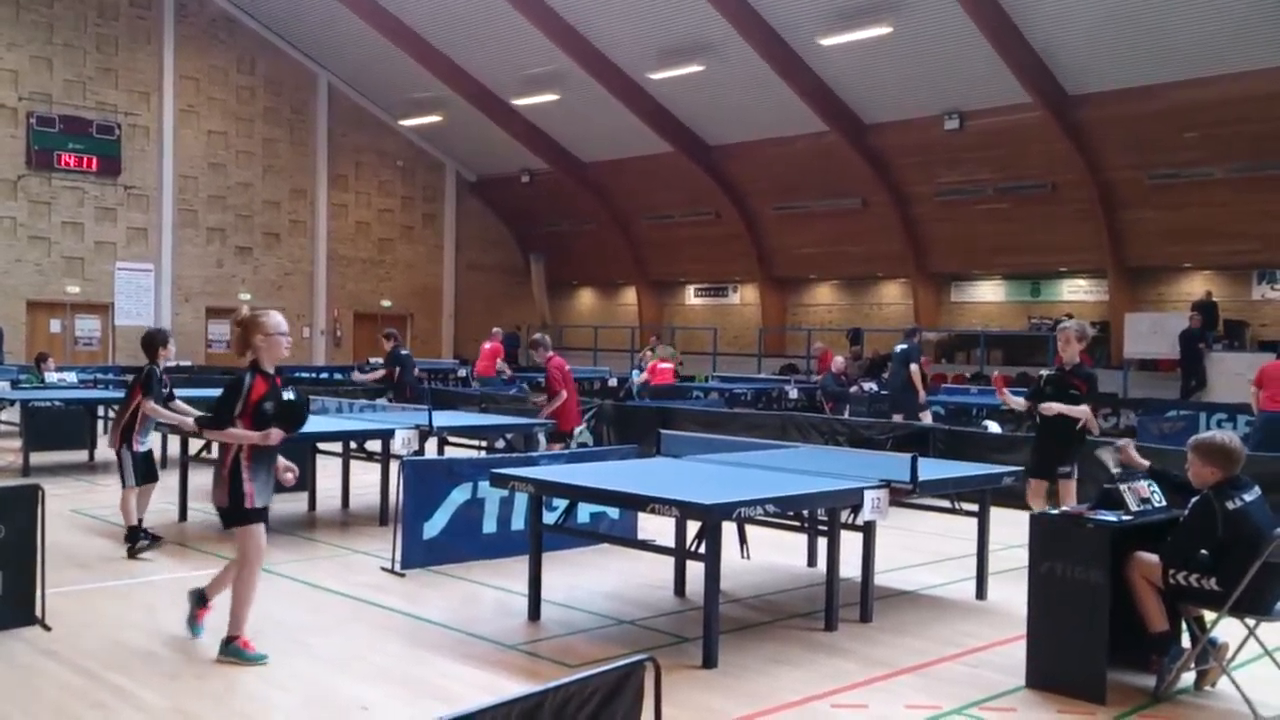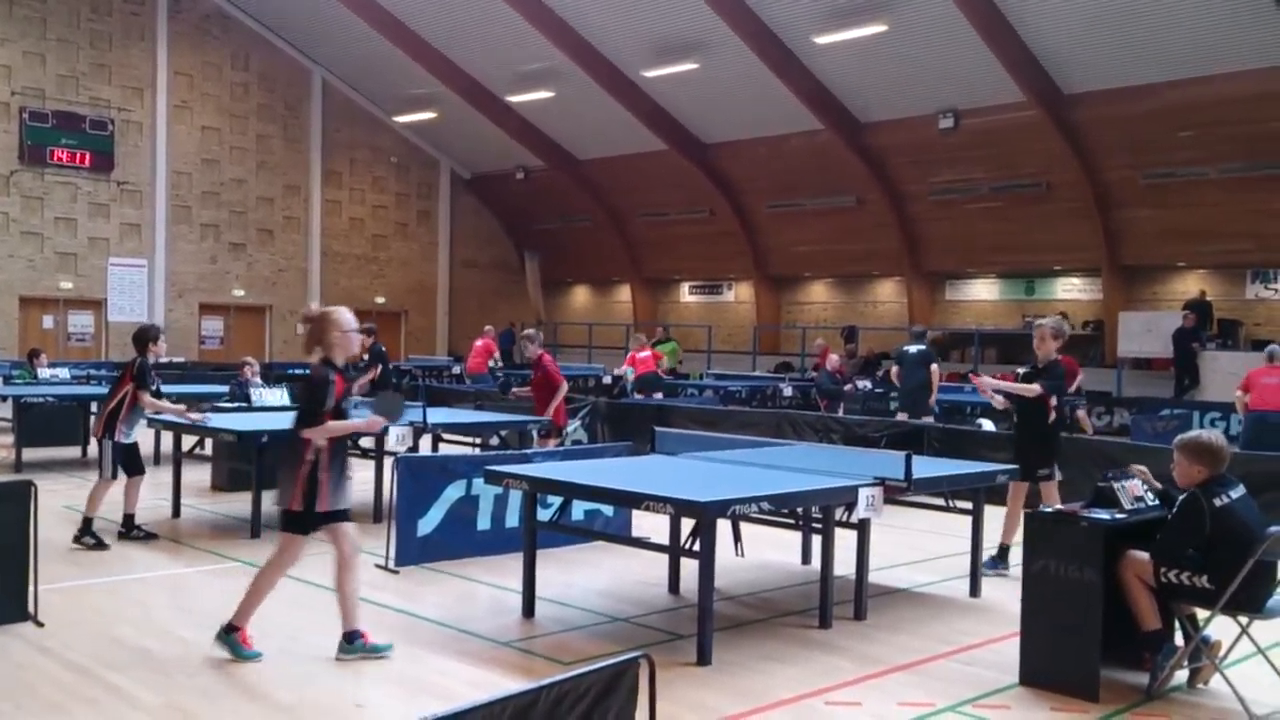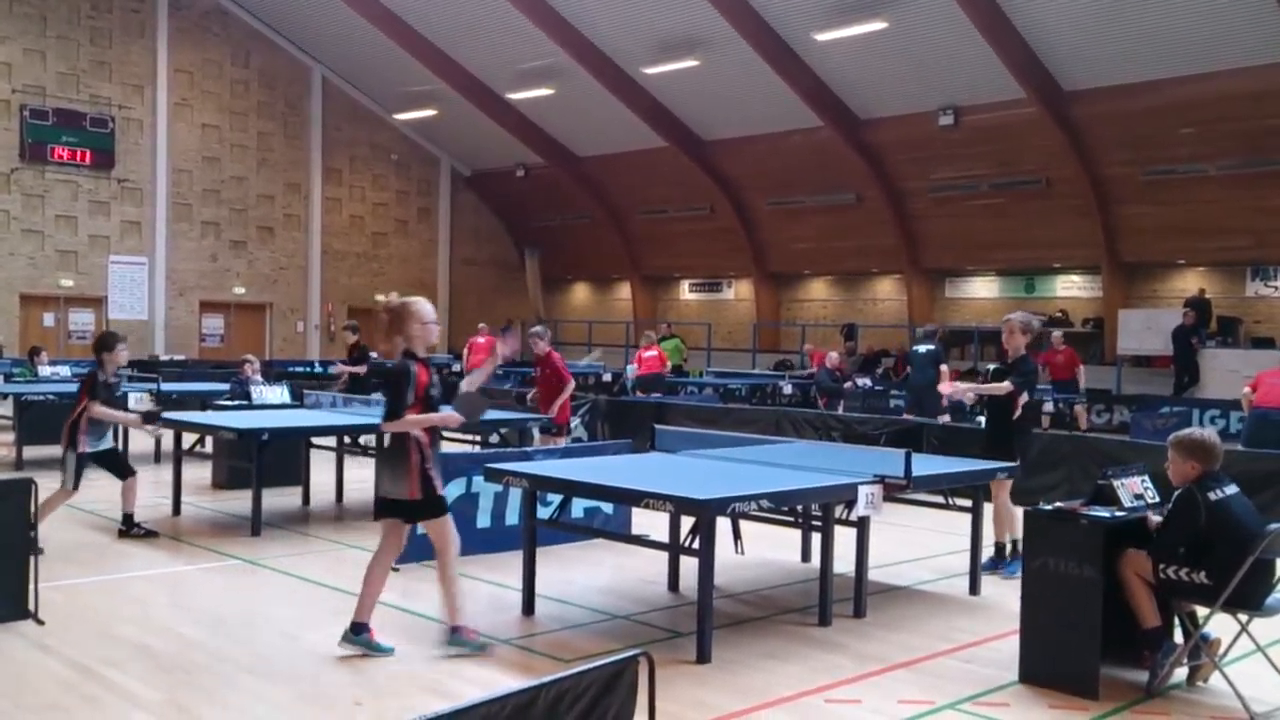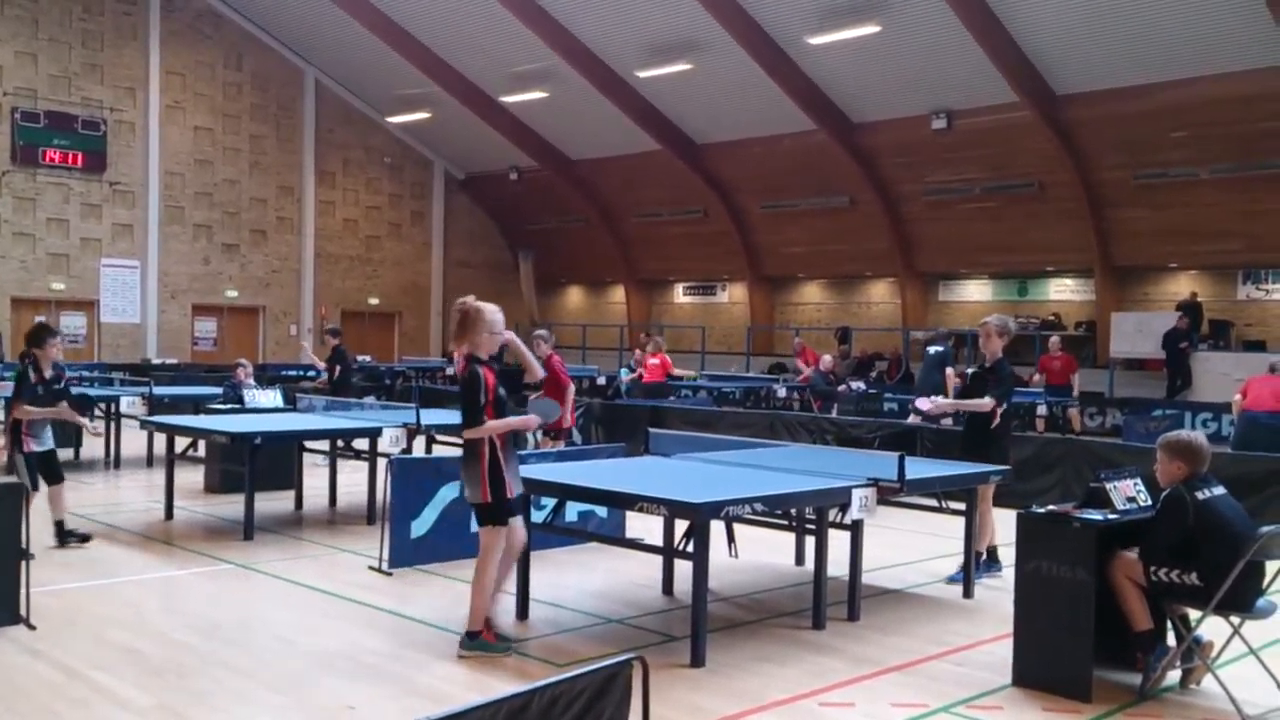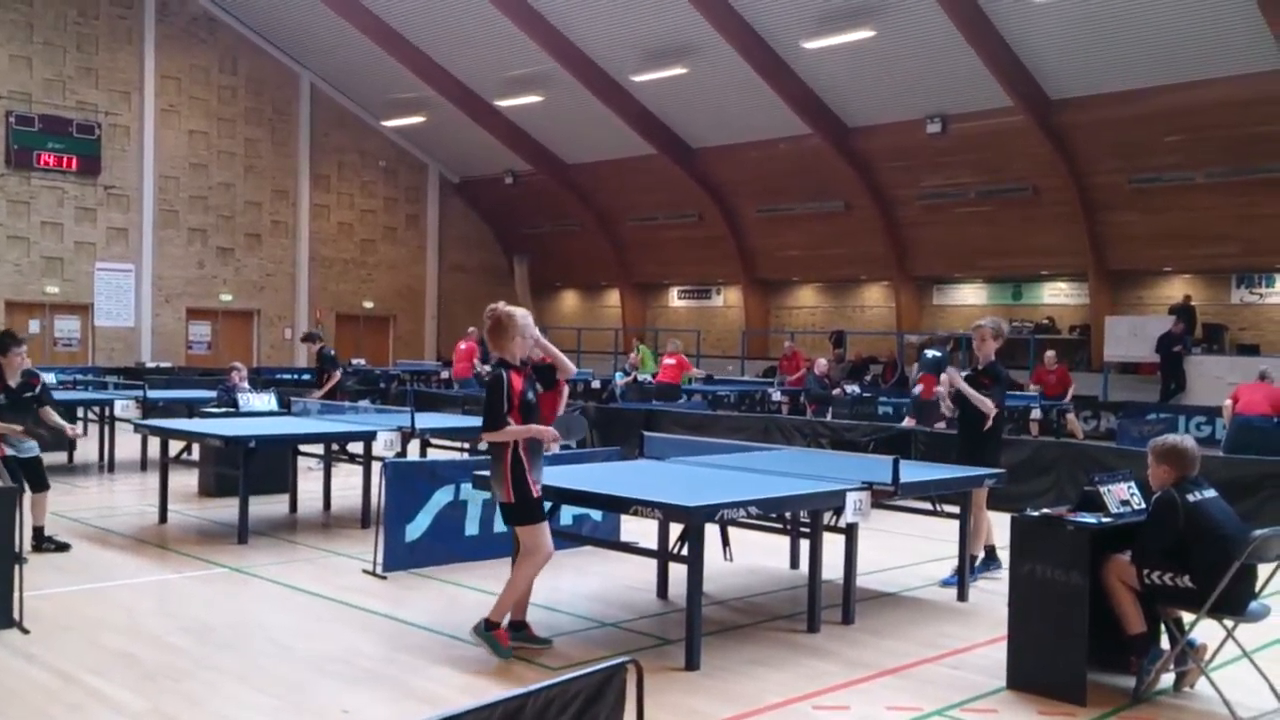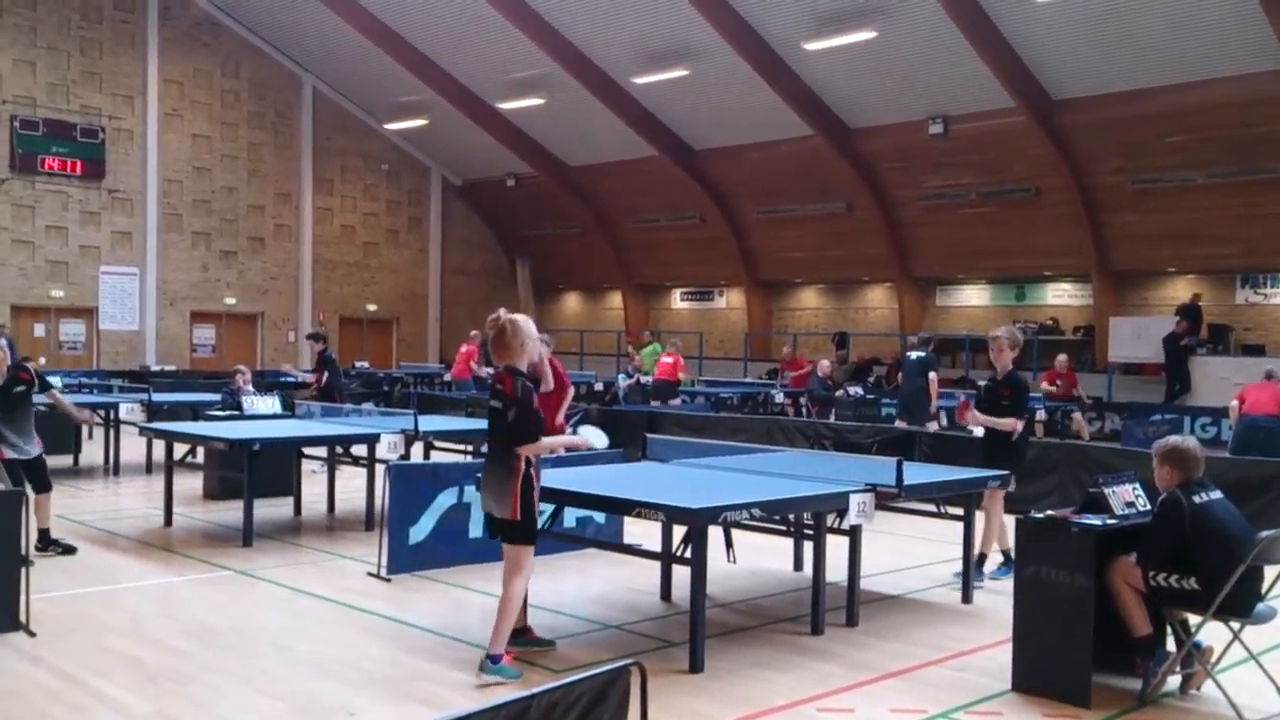
dt=0.4s
person 1, frame 1
left shoulder: (273, 382)
right shoulder: (244, 382)
right elbow: (211, 429)
left wrist: (277, 460)
right wrist: (258, 437)
left hip: (259, 480)
right hip: (237, 479)
left knee: (248, 555)
right knee: (254, 554)
left ankle: (203, 597)
right ankle: (234, 640)
person 1, frame 2
left shoulder: (337, 376)
right shoulder: (322, 378)
right elbow: (309, 429)
right wrist: (360, 425)
left hip: (328, 482)
right hip: (308, 480)
left knee: (349, 551)
right knee: (286, 558)
left ankle: (352, 637)
right ankle: (234, 629)
person 1, frame 3
left shoulder: (422, 367)
right shoulder: (405, 370)
right elbow: (391, 423)
left wrist: (490, 364)
right wrist: (438, 418)
left hip: (403, 469)
right hip: (413, 470)
left knee: (390, 548)
right knee: (449, 545)
left ankle: (359, 629)
right ankle: (456, 629)
person 1, frame 4
left shoulder: (489, 369)
right shoulder: (474, 374)
left elbow: (535, 375)
right elbow: (470, 430)
left wrist: (516, 343)
right wrist: (517, 422)
left hip: (500, 470)
right hip: (487, 471)
left knee: (514, 542)
right knee: (493, 551)
left ankle: (483, 619)
right ankle: (474, 635)
person 1, frame 5
left shoulder: (526, 372)
right shoulder: (500, 378)
left elbow: (568, 371)
right elbow: (489, 432)
left wrist: (542, 344)
right wrist: (534, 430)
left hip: (527, 471)
right hip: (513, 473)
left knee: (529, 550)
right knee: (541, 549)
left ankle: (517, 624)
right ankle: (491, 623)
person 1, frame 6
left shoulder: (501, 381)
right shoulder: (522, 388)
right elbow: (528, 445)
left wrist: (542, 360)
right wrist: (566, 440)
left hip: (493, 484)
right hip: (515, 486)
left knee: (514, 564)
right knee: (519, 571)
left ankle: (519, 630)
right ankle: (494, 658)
person 2, frame 1
left shoulder: (1208, 504)
right shoulder: (1246, 487)
left elbow: (1171, 555)
right elbow: (1183, 485)
right wrist: (1141, 464)
left hip: (1239, 591)
left knee: (1137, 564)
right knee: (1180, 569)
left ankle: (1169, 653)
right ankle: (1204, 646)
person 2, frame 2
left shoulder: (1196, 501)
right shoulder: (1230, 486)
left elbow: (1162, 553)
right wrist: (1154, 485)
left hip: (1231, 588)
right hip: (1256, 584)
left knee: (1130, 563)
right knee: (1171, 568)
left ankle: (1162, 651)
right ankle: (1198, 644)
person 2, frame 3
left shoulder: (1189, 496)
right shoulder: (1224, 486)
left elbow: (1159, 551)
left wrist: (1157, 527)
right wrist: (1165, 525)
left hip: (1230, 585)
right hip: (1255, 582)
left knee: (1129, 561)
right knee: (1170, 567)
left ankle: (1161, 649)
right ankle: (1197, 642)
person 2, frame 4
left shoulder: (1177, 496)
right shoulder: (1214, 489)
left elbow: (1150, 553)
left wrist: (1136, 552)
right wrist: (1145, 550)
left hip: (1220, 586)
right hip: (1245, 584)
left knee: (1120, 564)
right knee: (1161, 570)
left ankle: (1153, 653)
right ankle: (1190, 646)
person 2, frame 5
left shoulder: (1168, 499)
right shoulder: (1205, 491)
left elbow: (1142, 556)
left wrist: (1127, 557)
right wrist: (1136, 557)
left hip: (1213, 589)
right hip: (1238, 587)
left knee: (1113, 568)
right knee: (1155, 573)
left ankle: (1147, 656)
right ankle: (1183, 649)
person 2, frame 6
left shoulder: (1174, 500)
right shoulder: (1211, 492)
left elbow: (1148, 557)
left wrist: (1133, 558)
right wrist: (1140, 559)
left hip: (1219, 592)
right hip: (1244, 589)
left knee: (1119, 570)
right knee: (1160, 575)
left ankle: (1153, 658)
right ankle: (1189, 651)
person 3, frame 1
left shoulder: (1087, 377)
right shoulder: (1047, 376)
left elbow: (1086, 411)
right elbow: (1026, 404)
left wrist: (1060, 407)
right wrist: (1009, 399)
left hip: (1069, 444)
right hip: (1043, 442)
left knee: (1067, 500)
right knee: (1034, 496)
person 3, frame 2
left shoulder: (1058, 372)
right shoulder: (1024, 371)
left elbow: (1034, 390)
right elbow: (1005, 403)
left wrist: (997, 383)
right wrist: (990, 394)
left hip: (1045, 444)
right hip: (1022, 442)
left knee: (1050, 502)
right knee: (1014, 499)
right ankle: (1001, 557)
person 3, frame 3
left shoulder: (1028, 368)
right shoulder: (996, 367)
left elbow: (1005, 388)
right elbow: (975, 398)
left wrist: (968, 386)
right wrist: (961, 392)
left hip: (1013, 440)
right hip: (992, 437)
left knee: (1001, 496)
right knee: (997, 497)
left ankle: (1016, 552)
right ankle: (1000, 554)
person 3, frame 4
left shoulder: (1005, 373)
right shoulder: (975, 371)
left elbow: (987, 404)
right elbow: (962, 404)
left wrist: (951, 403)
right wrist: (944, 404)
left hip: (992, 446)
right hip: (972, 442)
left knee: (984, 502)
right knee: (982, 502)
left ankle: (975, 562)
right ankle: (992, 559)
person 3, frame 5
left shoulder: (999, 375)
right shoulder: (969, 374)
left elbow: (989, 406)
right elbow: (955, 409)
left wrist: (960, 385)
left hip: (985, 449)
right hip: (966, 446)
left knee: (977, 505)
right knee: (975, 504)
left ankle: (968, 566)
right ankle: (990, 557)
person 3, frame 6
left shoulder: (1019, 384)
right shoulder: (988, 384)
left elbow: (1015, 423)
left wrist: (983, 420)
right wrist: (971, 418)
left hip: (1009, 454)
right hip: (990, 451)
left knee: (991, 505)
right knee: (993, 507)
left ankle: (978, 566)
right ankle: (1008, 560)
person 4, frame 1
left shoulder: (161, 377)
right shoulder: (150, 373)
left elbow: (174, 403)
right elbow: (148, 407)
left wrist: (201, 416)
right wrist: (181, 421)
left hip: (142, 437)
right hip: (128, 437)
left knee: (150, 482)
right knee: (132, 487)
left ankle: (136, 530)
right ankle: (134, 540)
person 4, frame 2
left shoulder: (149, 371)
right shoulder: (141, 365)
left elbow: (159, 402)
right elbow: (145, 401)
left wrist: (188, 415)
right wrist: (179, 410)
left hip: (126, 431)
right hip: (112, 429)
left knee: (137, 475)
right knee: (107, 479)
left ankle: (128, 526)
right ankle: (84, 531)
person 4, frame 3
left shoulder: (115, 380)
right shoulder: (96, 377)
left elbow: (116, 413)
right elbow: (95, 410)
left wrist: (143, 425)
right wrist: (131, 418)
left hip: (102, 441)
right hip: (79, 440)
left knee: (130, 477)
right knee: (68, 490)
left ankle: (128, 525)
person 4, frame 4
left shoulder: (59, 372)
right shoulder: (27, 374)
left elbow: (63, 405)
right elbow: (19, 411)
left wrist: (84, 423)
right wrist: (55, 412)
left hip: (44, 437)
right hip: (23, 438)
left knee: (57, 482)
right knee: (30, 490)
left ankle: (62, 532)
person 4, frame 5
left shoulder: (34, 378)
left elbow: (45, 410)
left wrist: (65, 426)
left hip: (28, 445)
left knee: (41, 489)
left ankle: (39, 538)
person 4, frame 6
left shoulder: (25, 372)
left elbow: (51, 393)
left wrist: (75, 412)
left hip: (30, 444)
left knee: (44, 490)
left ankle: (44, 540)
